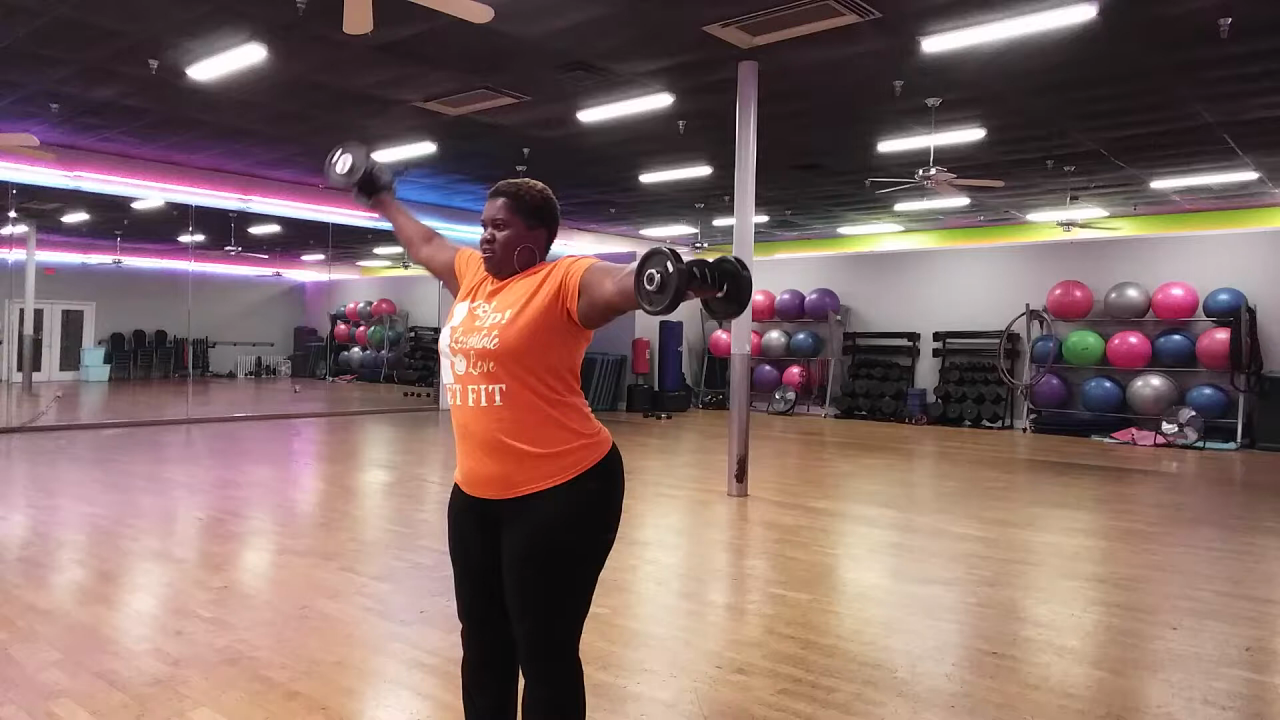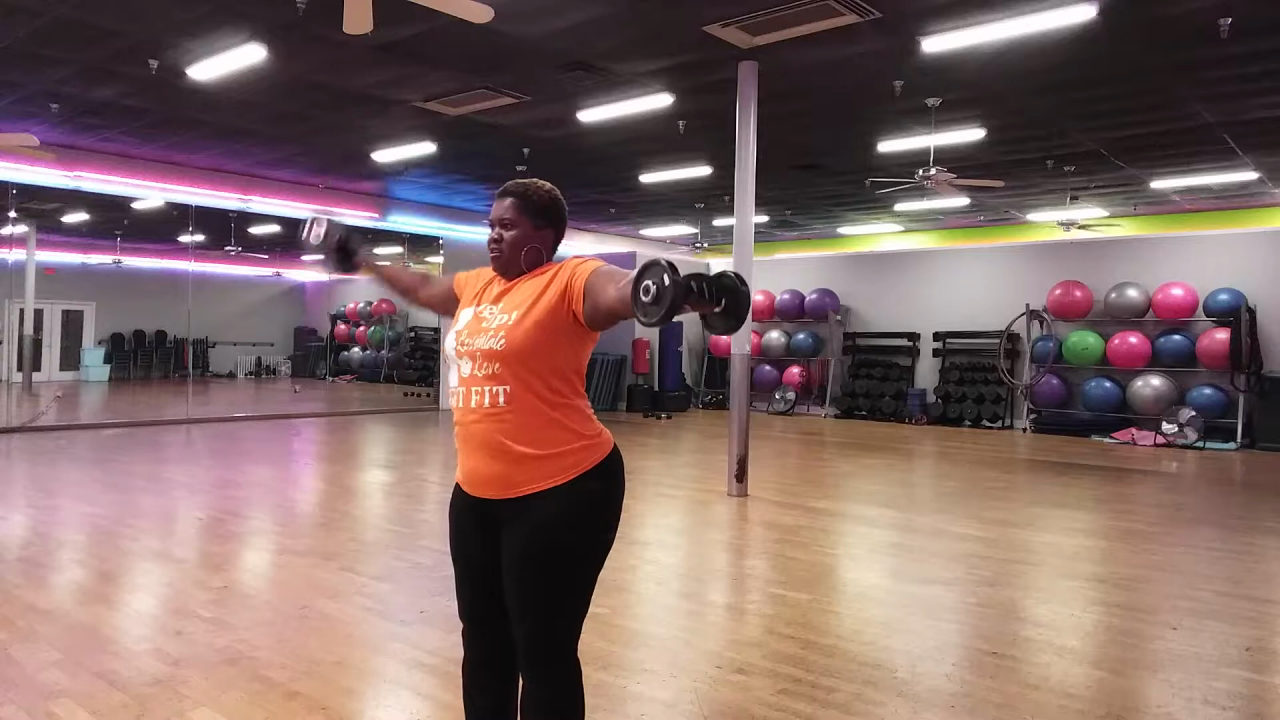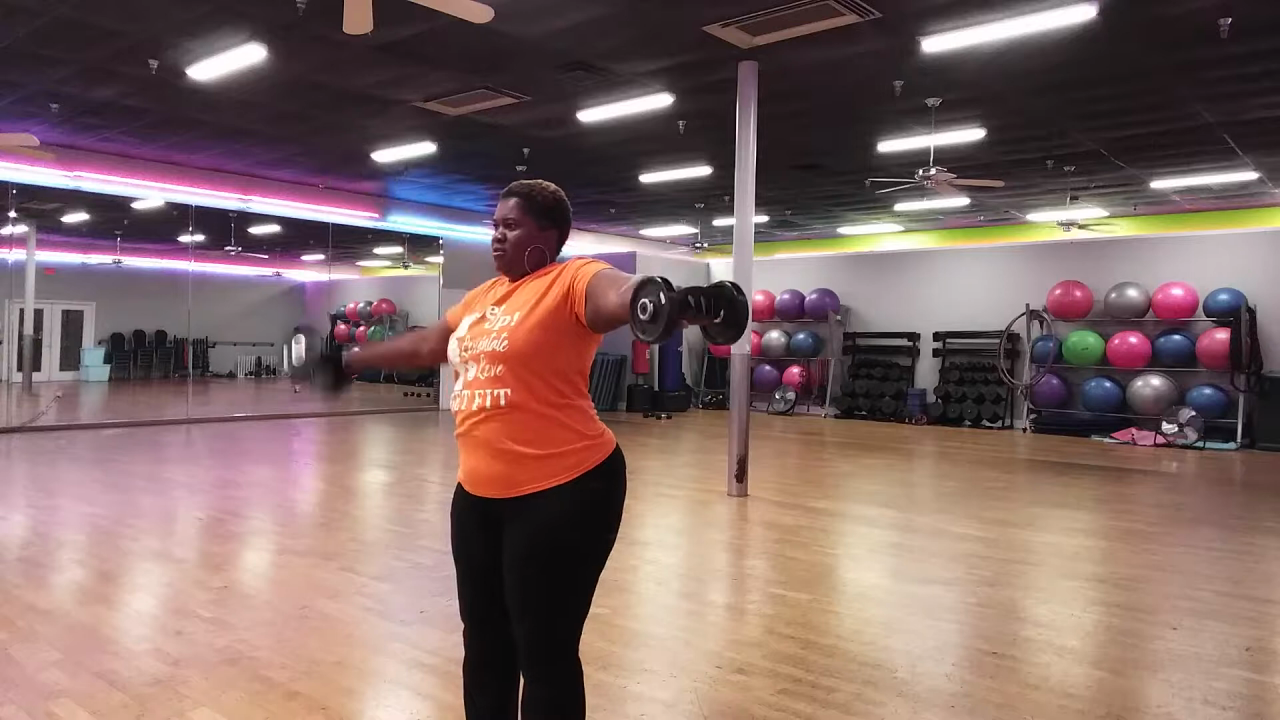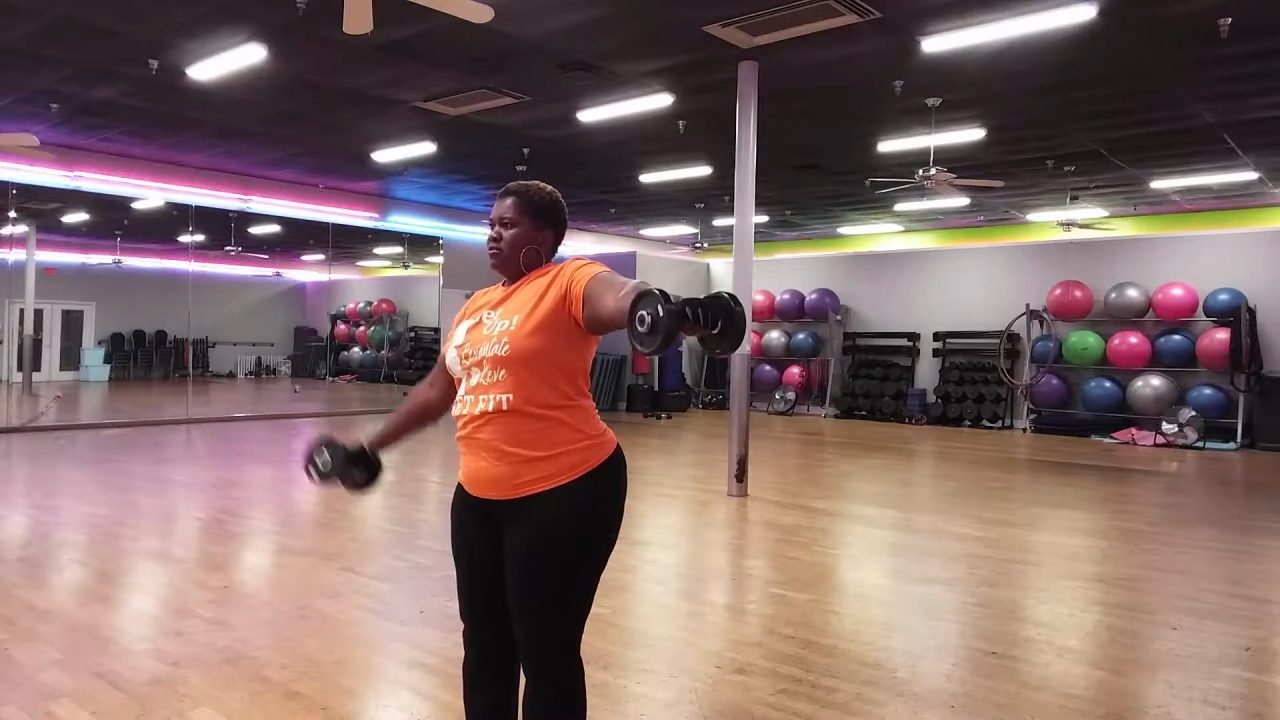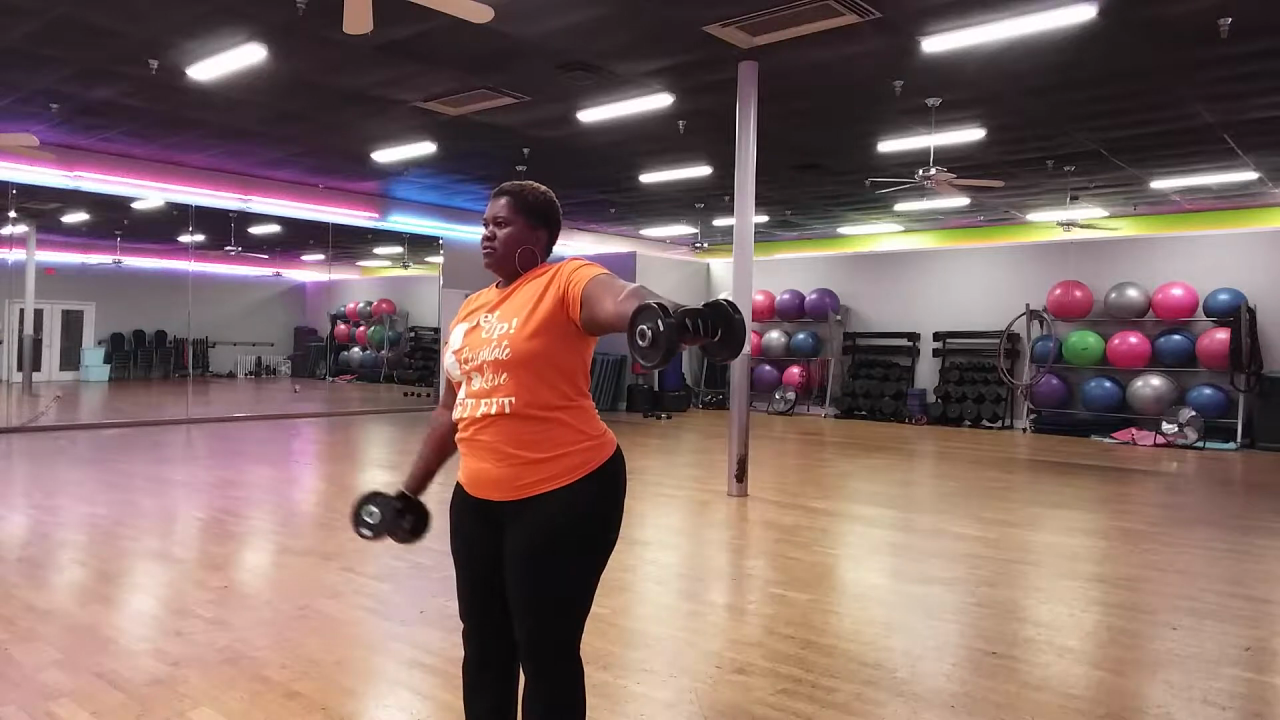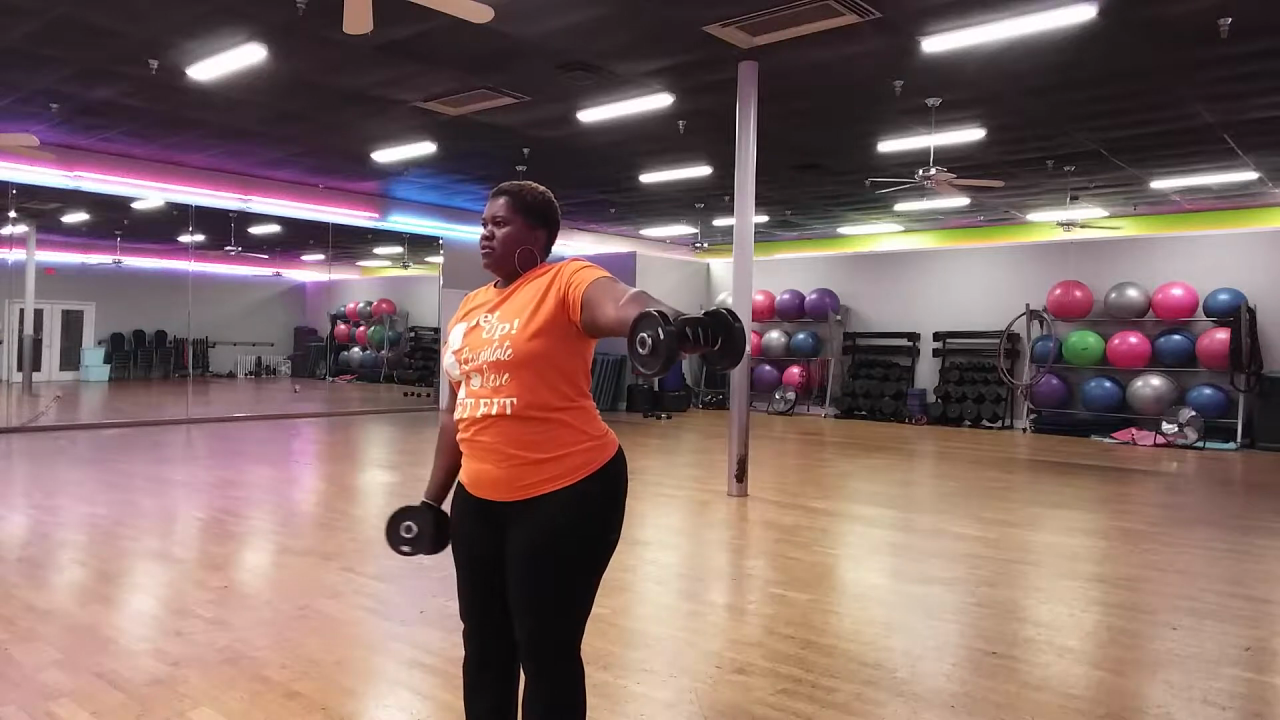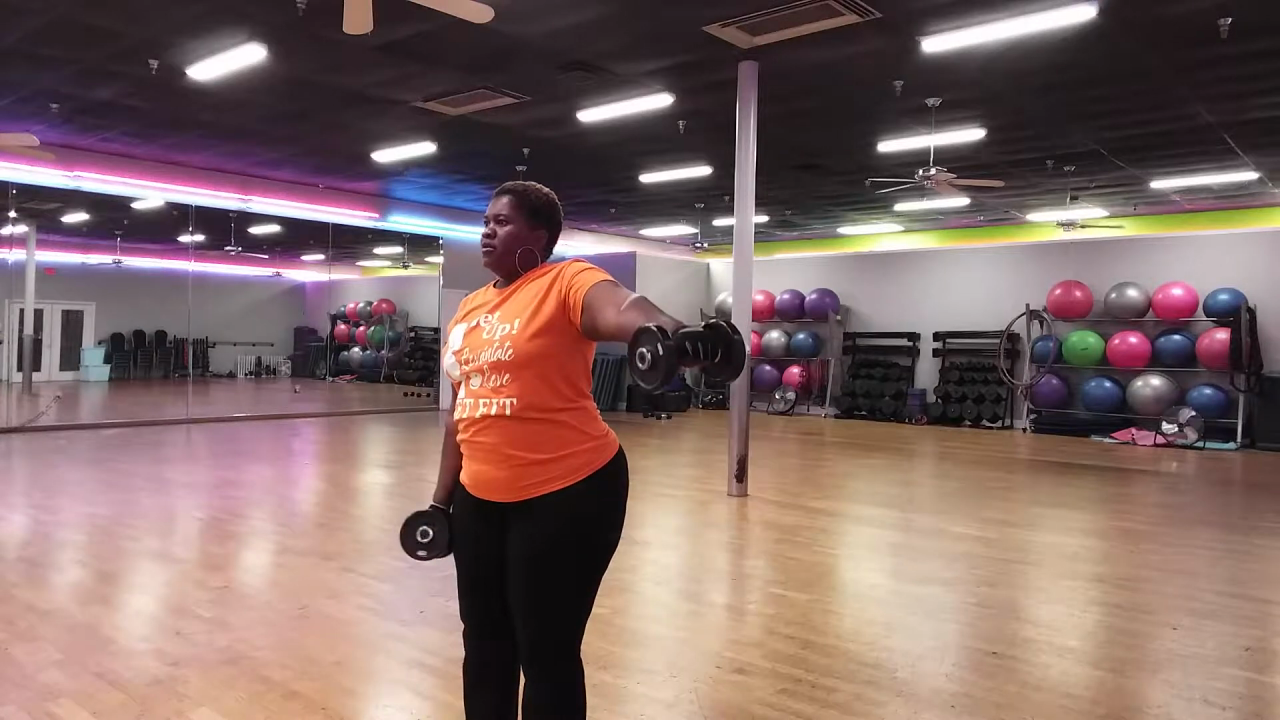
dt=0.2s
person 1, frame 1
left shoulder: (564, 279)
right shoulder: (474, 275)
left elbow: (625, 282)
right elbow: (426, 241)
right wrist: (381, 197)
left hip: (560, 492)
right hip: (476, 494)
left knee: (545, 653)
right knee: (483, 646)
person 1, frame 2
left shoulder: (570, 280)
right shoulder: (481, 286)
left elbow: (625, 289)
right elbow: (425, 287)
right wrist: (358, 259)
left hip: (560, 493)
right hip: (477, 495)
left knee: (543, 653)
right knee: (483, 645)
person 1, frame 3
left shoulder: (570, 278)
right shoulder: (481, 297)
left elbow: (626, 294)
right elbow: (424, 346)
right wrist: (348, 361)
left hip: (561, 491)
right hip: (479, 492)
left knee: (545, 652)
right knee: (482, 643)
person 1, frame 4
left shoulder: (570, 281)
right shoulder: (476, 305)
left elbow: (623, 297)
right elbow: (438, 389)
right wrist: (373, 445)
left hip: (564, 493)
right hip: (480, 497)
left knee: (546, 652)
right knee: (484, 645)
person 1, frame 5
left shoulder: (566, 281)
right shoulder: (470, 308)
left elbow: (621, 300)
right elbow: (451, 409)
right wrist: (411, 490)
left hip: (564, 494)
right hip: (479, 497)
left knee: (546, 652)
right knee: (483, 646)
person 1, frame 6
left shoulder: (566, 283)
right shoulder: (468, 307)
left elbow: (622, 304)
right wrist: (434, 497)
left hip: (566, 493)
right hip: (480, 499)
left knee: (546, 652)
right knee: (484, 645)
person 1, frame 7
left shoulder: (567, 284)
right shoulder: (467, 308)
left elbow: (623, 309)
right wrist: (442, 500)
left hip: (568, 495)
right hip: (484, 499)
left knee: (547, 653)
right knee: (485, 645)
